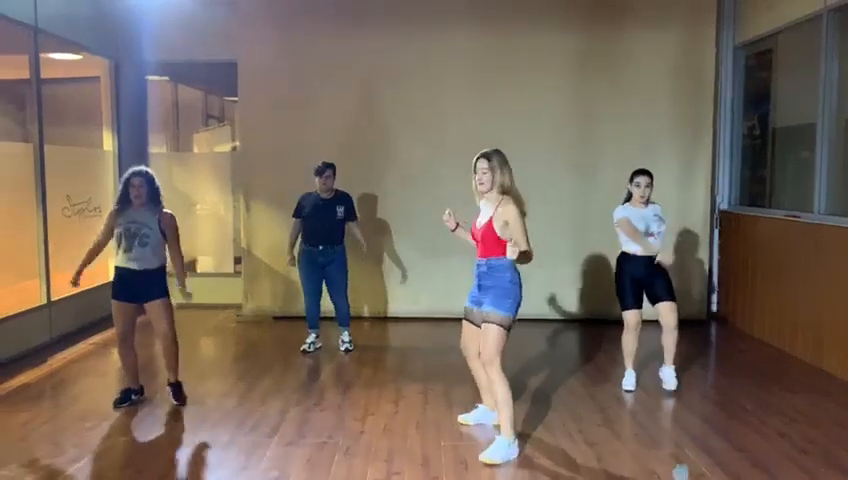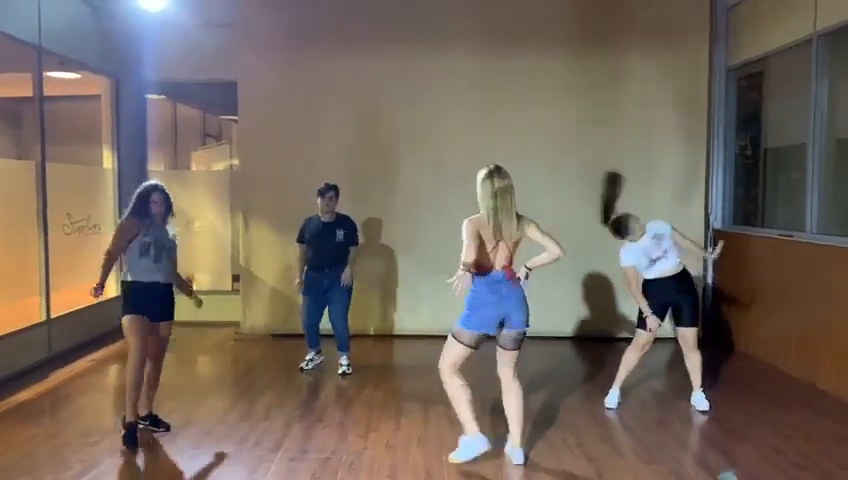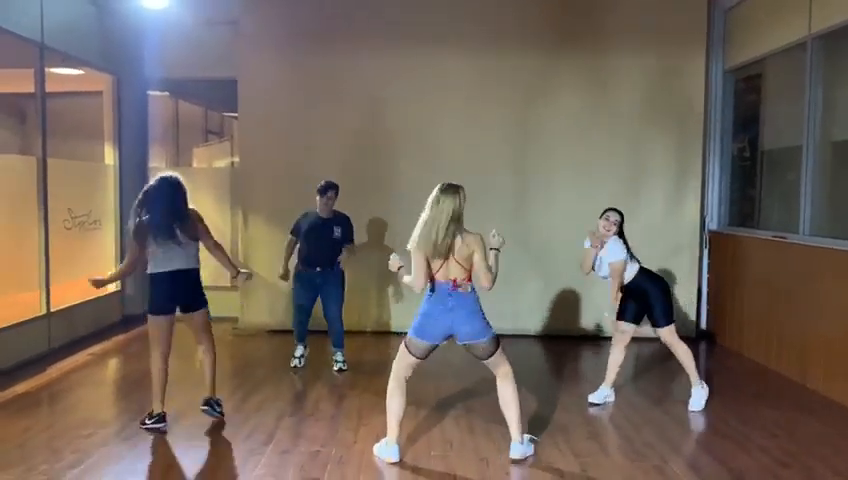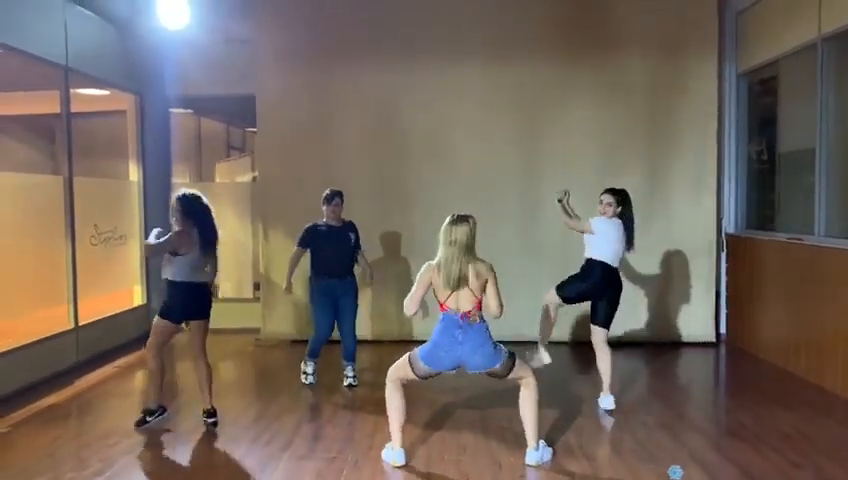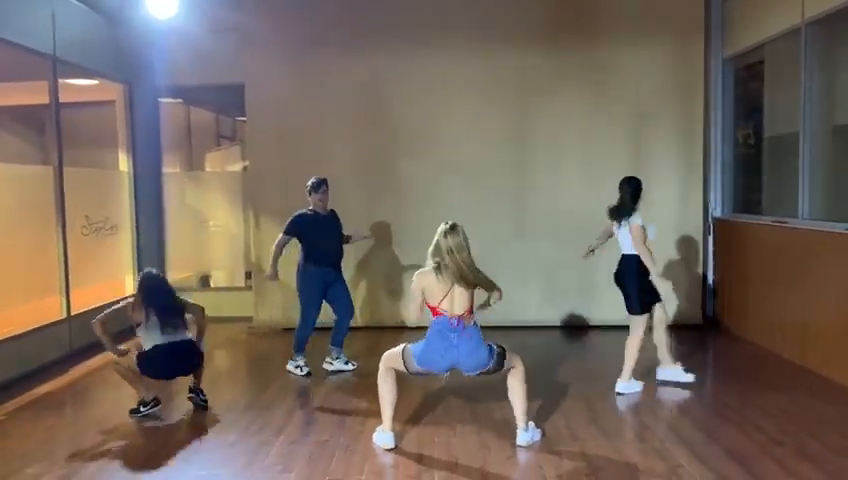
dt=1s
person 1, frame 1
left shoulder: (509, 207)
right shoulder: (483, 206)
left elbow: (527, 255)
left wrist: (517, 252)
right wrist: (456, 228)
left hip: (502, 285)
right hip: (482, 284)
left knee: (490, 359)
right knee: (470, 350)
left ankle: (508, 440)
right ankle: (489, 408)
person 1, frame 2
left shoulder: (473, 223)
right shoulder: (521, 223)
left elbow: (469, 258)
right elbow: (555, 250)
left wrist: (464, 273)
left hip: (483, 299)
right hip: (513, 298)
left knee: (447, 366)
right knee: (508, 374)
left ankle: (473, 435)
right ankle: (516, 446)
person 1, frame 3
left shoulder: (421, 238)
right shoulder: (472, 240)
left elbow: (418, 285)
right elbow: (486, 283)
left wrist: (400, 270)
right wrist: (494, 250)
left hip: (434, 313)
right hip: (468, 313)
left knee: (399, 374)
right knee: (504, 373)
left ankle: (390, 446)
right ankle: (518, 443)
person 1, frame 4
left shoulder: (431, 269)
right shoulder: (485, 269)
left elbow: (409, 310)
right elbow: (496, 311)
left wrist: (423, 290)
left hip: (443, 344)
right hip: (479, 345)
left knee: (394, 377)
right knee: (527, 378)
left ankle: (396, 450)
right ankle: (534, 450)
person 1, frame 5
left shoulder: (422, 277)
right shoulder: (472, 272)
left elbow: (413, 317)
right elbow: (497, 293)
left hip: (436, 348)
right hip: (472, 349)
left knee: (386, 363)
right knee: (515, 364)
left ankle: (386, 433)
right ankle: (524, 431)
person 2, frame 1
left shoulder: (164, 218)
right shoulder: (117, 215)
left elbow: (175, 253)
right elbow: (99, 245)
left wrist: (182, 285)
right wrist: (79, 270)
left hip: (152, 280)
right hip: (123, 279)
left knee: (167, 334)
right knee: (123, 337)
left ankle: (174, 382)
right ankle: (134, 388)
person 2, frame 2
left shoulder: (167, 233)
right shoulder: (132, 224)
right elbow: (112, 253)
left wrist: (189, 293)
right wrist: (102, 281)
left hip: (163, 296)
right hip: (137, 292)
left knee: (156, 356)
right knee: (138, 355)
left ankle: (146, 413)
right ankle: (130, 420)
person 2, frame 3
left shoulder: (143, 226)
right shoulder: (191, 218)
left elbow: (130, 265)
right elbow: (214, 247)
left wrist: (105, 281)
right wrist: (236, 272)
left hip: (160, 287)
right hip: (189, 283)
left knee: (159, 351)
right knee: (206, 342)
left ankle: (158, 413)
right ankle: (211, 399)
person 2, frame 4
left shoulder: (180, 235)
right shoulder: (205, 234)
left elbow: (149, 251)
right elbow: (212, 266)
left wrist: (154, 235)
left hip: (179, 296)
right hip: (201, 295)
left knee: (153, 350)
right knee: (199, 354)
left ankle: (155, 407)
right ankle: (208, 410)
person 2, frame 5
left shoulder: (133, 306)
right shoulder: (174, 302)
left elbow: (98, 322)
right elbow: (200, 311)
left wrist: (114, 349)
right wrist: (198, 341)
left hip: (160, 360)
right hip: (188, 356)
left knee: (120, 361)
right knee: (196, 355)
left ankle: (148, 399)
right ankle: (196, 390)
person 3, frame 1
left shoulder: (656, 209)
right shoulder: (622, 212)
right elbow: (634, 236)
right wrist: (658, 252)
left hip: (655, 267)
right hip: (630, 267)
left knee: (670, 321)
right knee: (632, 325)
left ankle: (668, 369)
right ankle: (629, 371)
person 3, frame 2
left shoulder: (658, 227)
right shoulder: (627, 253)
left elbow: (684, 243)
right elbow: (634, 286)
left wrist: (707, 254)
right wrist: (647, 313)
left hip: (682, 285)
right hip: (656, 293)
left knee: (689, 344)
right knee: (640, 343)
left ankle: (697, 393)
right ankle: (615, 389)
person 3, frame 3
left shoulder: (615, 247)
right shoulder: (593, 240)
left elbow: (615, 285)
right elbow: (585, 270)
right wrist: (593, 247)
left hip: (651, 288)
right hip: (632, 293)
left knee: (669, 339)
right knee: (619, 339)
left ankle: (698, 386)
right ankle: (606, 389)
person 3, frame 4
left shoulder: (601, 224)
right shoulder: (620, 227)
left elbow: (572, 224)
right elbow: (584, 223)
left wrist: (562, 206)
right wrist: (566, 205)
left hip: (593, 276)
right hip: (612, 283)
left knee: (549, 301)
right knee: (600, 341)
left ankle: (541, 351)
right ankle: (606, 395)
person 3, frame 5
left shoulder: (619, 215)
right shoulder: (634, 217)
left elbow: (605, 234)
right elbow: (640, 244)
left wrist: (592, 248)
right wrist: (654, 270)
left hip: (634, 271)
right hip: (633, 271)
left knee: (661, 318)
right knee: (639, 327)
left ankle: (667, 367)
right ankle: (624, 380)
person 4, frame 1
left shoulder: (344, 199)
right shoulder: (305, 200)
left elbow: (352, 223)
right elbow: (296, 225)
left wrist: (362, 241)
right wrist: (290, 251)
left hip: (335, 254)
right hip: (309, 254)
left knee: (339, 296)
right knee: (311, 298)
left ankle: (345, 335)
right ankle: (313, 336)
person 4, frame 2
left shoulder: (346, 223)
right shoulder: (309, 223)
left elbow: (353, 249)
right elbow: (302, 251)
left wrist: (348, 269)
right wrist: (299, 275)
left hip: (338, 277)
right hip: (313, 277)
left knee: (339, 320)
right knee: (309, 320)
left ankle: (344, 358)
right ankle: (314, 353)
person 4, frame 3
left shoulder: (343, 220)
right shoulder: (305, 218)
left elbow: (350, 245)
right elbow: (292, 242)
left wrist: (347, 252)
right wrist: (285, 265)
left hip: (332, 274)
right hip: (305, 273)
left knee: (334, 316)
right knee: (300, 314)
left ankle: (338, 355)
right ankle: (300, 348)
person 4, frame 4
left shoulder: (350, 228)
right shoulder: (313, 230)
left elbow: (357, 252)
right elbow: (297, 253)
left wrist: (367, 268)
right wrist: (288, 279)
left hip: (347, 285)
right hip: (322, 285)
left knee: (348, 329)
right knee: (323, 329)
left ankle: (349, 369)
right ankle: (309, 363)
person 4, frame 5
left shoulder: (333, 215)
right shoulder: (302, 218)
right elbow: (282, 240)
left wrist: (356, 237)
right wrist: (273, 265)
left hip: (334, 273)
right hip: (312, 273)
left knee: (346, 312)
right knee: (309, 318)
left ankle: (334, 358)
right ankle: (296, 360)
